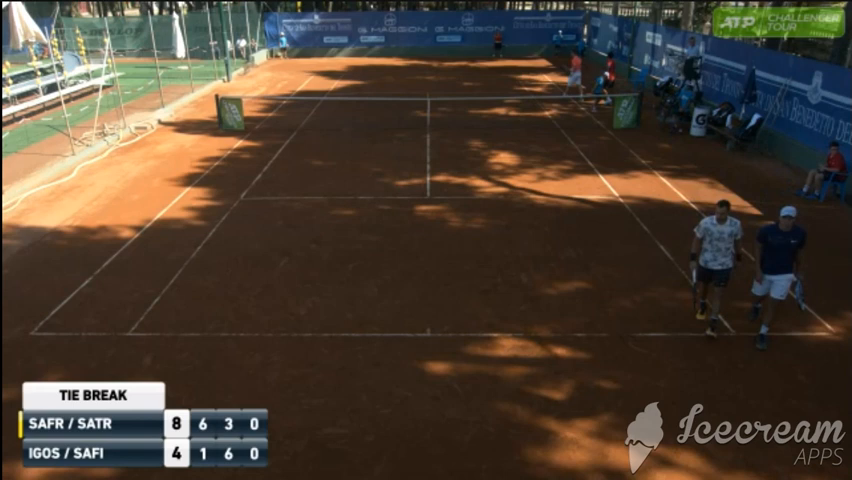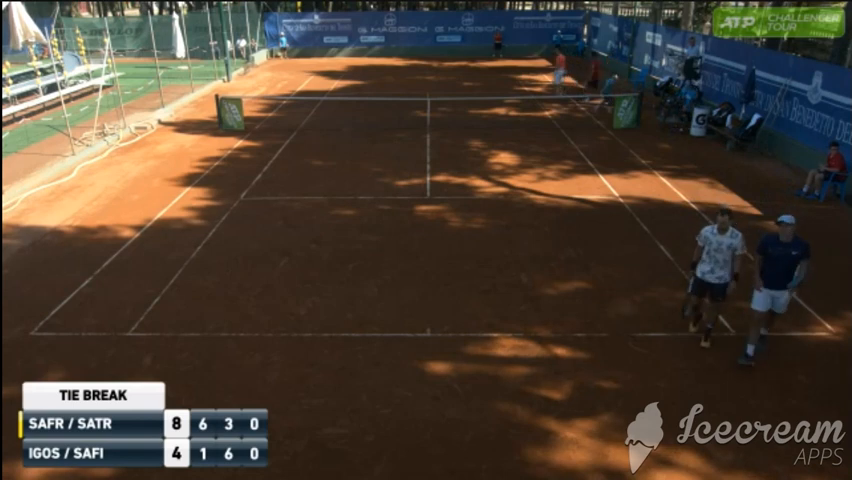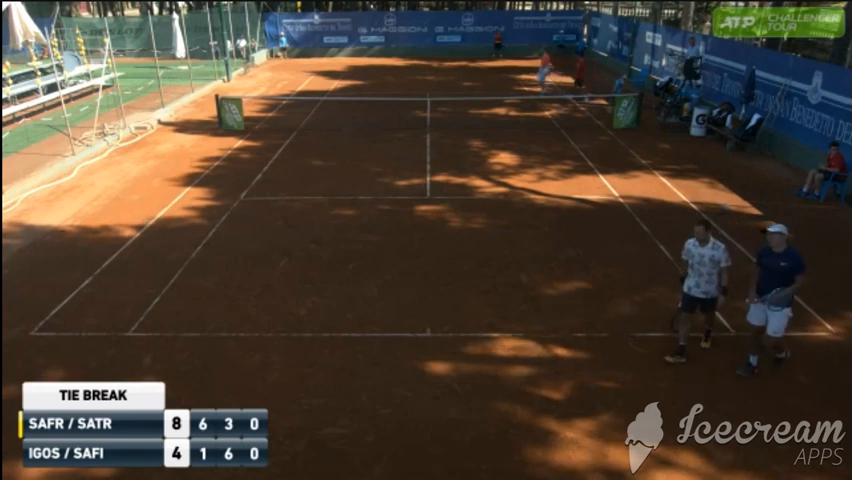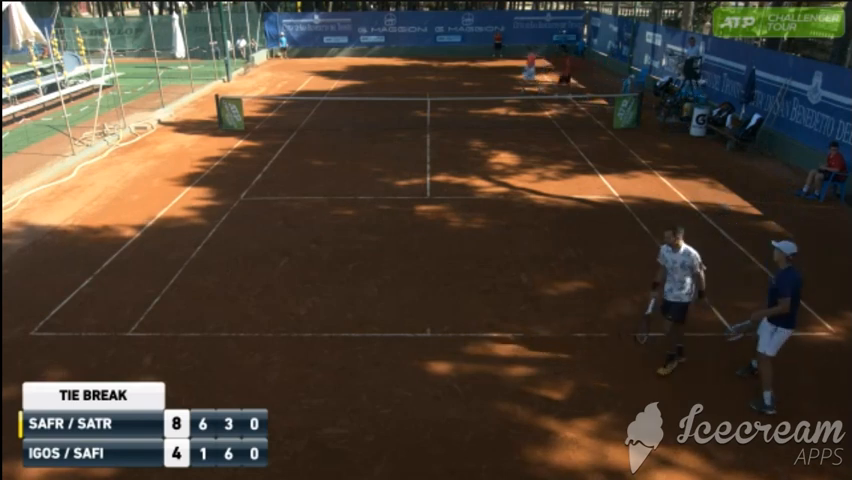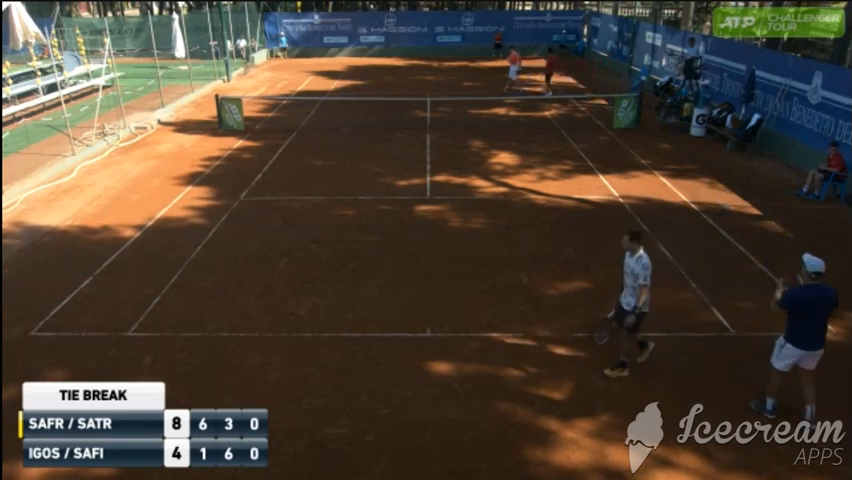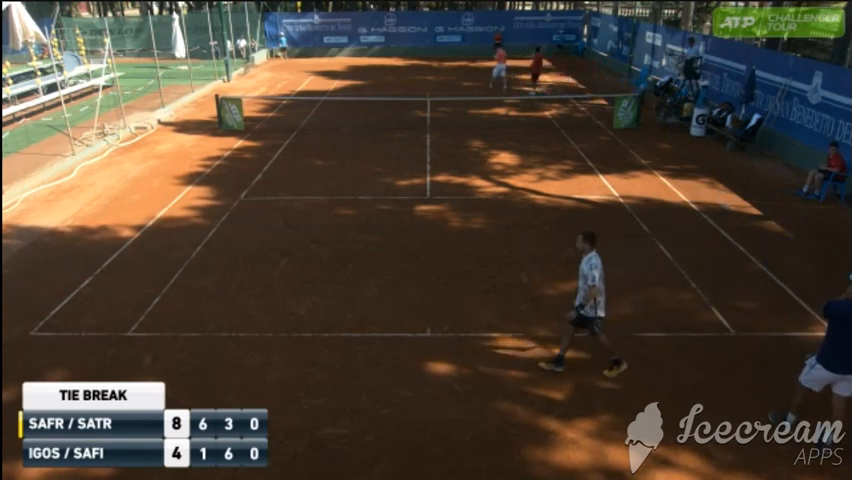
dt=0.4s
person 1, frame 1
left shoulder: (800, 233)
right shoulder: (766, 231)
left elbow: (799, 252)
right elbow: (758, 248)
left wrist: (799, 271)
right wrist: (758, 269)
left hip: (784, 274)
right hip: (765, 272)
left knee: (772, 303)
right knee: (757, 297)
left ankle: (762, 334)
right ankle: (757, 305)
person 1, frame 2
left shoulder: (802, 245)
right shoulder: (767, 240)
left elbow: (805, 264)
right elbow: (758, 259)
left wrist: (798, 280)
right wrist: (757, 277)
left hip: (784, 288)
right hip: (764, 286)
left knee: (772, 314)
right knee: (758, 318)
left ankle: (763, 334)
right ankle: (749, 354)
person 1, frame 3
left shoulder: (794, 257)
right shoulder: (763, 252)
left elbow: (800, 281)
left wrist: (785, 293)
right wrist: (752, 290)
left hip: (780, 305)
right hip: (761, 299)
left knee: (771, 341)
right knee: (755, 333)
left ankle: (781, 353)
right ankle: (752, 365)
person 1, frame 4
left shoulder: (784, 278)
right shoulder: (792, 272)
left elbow: (785, 307)
left wrist: (760, 314)
right wrist: (765, 312)
left hip: (779, 325)
right hip: (787, 323)
left knee: (764, 359)
right knee: (761, 349)
left ankle: (767, 403)
right ankle: (753, 368)
person 1, frame 5
left shoulder: (793, 293)
right shoulder: (831, 293)
left elbow: (777, 307)
right elbow: (830, 312)
left wrist: (779, 290)
left hip: (794, 343)
right hip: (817, 344)
left knee: (776, 372)
right knee: (807, 376)
left ankle: (769, 407)
right ankle: (810, 416)
person 1, frame 6
left shoulder: (836, 306)
left elbow: (826, 313)
left hip: (826, 364)
left knee: (802, 388)
left ankle: (789, 421)
right ankle: (827, 439)
person 2, frame 1
left shoulder: (736, 225)
right shoulder: (705, 223)
left elbow: (737, 242)
right elbow: (697, 240)
left wrist: (738, 257)
right wrist: (693, 259)
left hip: (724, 265)
right hip: (705, 262)
left knee: (718, 293)
right knee: (703, 286)
left ankle: (713, 324)
right ankle: (702, 305)
person 2, frame 2
left shoulder: (737, 237)
right shoulder: (706, 231)
left elbow: (737, 259)
right elbow: (699, 249)
left wrist: (734, 279)
right wrist: (693, 267)
left hip: (722, 279)
right hip: (702, 274)
left knee: (715, 306)
right knee: (693, 301)
left ankle: (708, 332)
right ankle: (697, 316)
person 2, frame 3
left shoulder: (720, 249)
right shoulder: (689, 244)
left elbow: (724, 272)
left wrist: (723, 293)
right wrist: (683, 280)
left hip: (709, 292)
right hip: (689, 289)
left knee: (709, 315)
right knee: (683, 318)
left ankle: (707, 333)
right ankle: (680, 353)
person 2, frame 4
left shoulder: (691, 255)
right shoulder: (664, 250)
left elbow: (699, 276)
left wrist: (701, 295)
right wrist: (654, 287)
left hip: (682, 298)
right hip: (667, 295)
left knee: (672, 329)
right knee: (676, 327)
left ankle: (671, 358)
right ankle: (678, 353)
person 2, frame 5
left shoulder: (643, 263)
right shoulder: (629, 254)
left elbow: (644, 290)
left wrist: (633, 313)
right wrist: (622, 291)
left hip: (636, 306)
right hip: (625, 300)
left knee: (625, 335)
right knee: (616, 326)
left ankle: (622, 366)
right ankle: (644, 345)
person 2, frame 6
left shoulder: (593, 264)
right shoulder: (588, 258)
left elbow: (593, 291)
left wrist: (577, 309)
left hip: (591, 310)
right hip: (582, 305)
left knee: (598, 338)
right knee: (568, 330)
left ankle: (618, 362)
right ankle: (557, 362)
